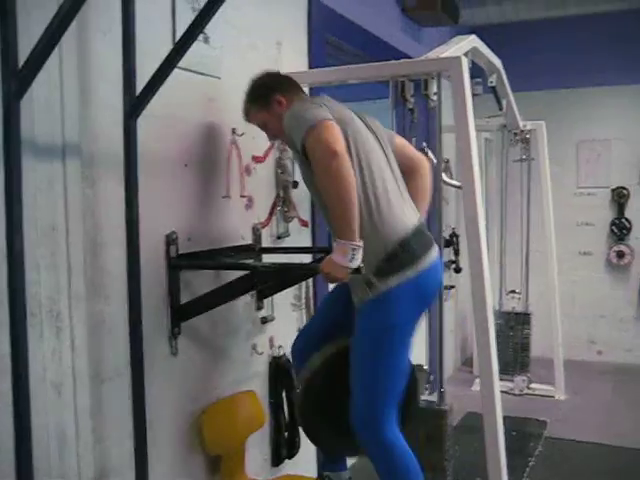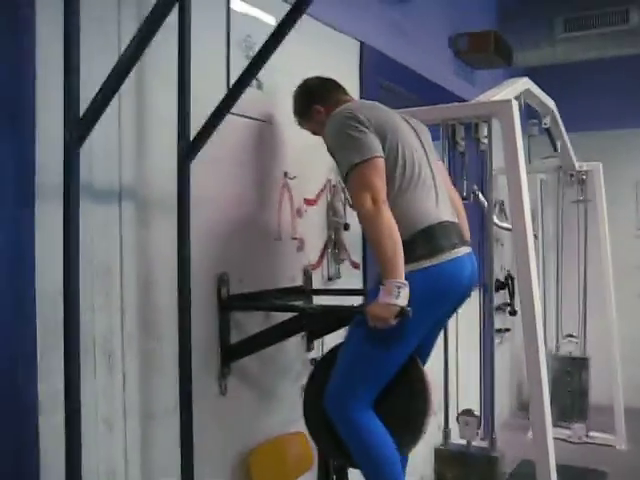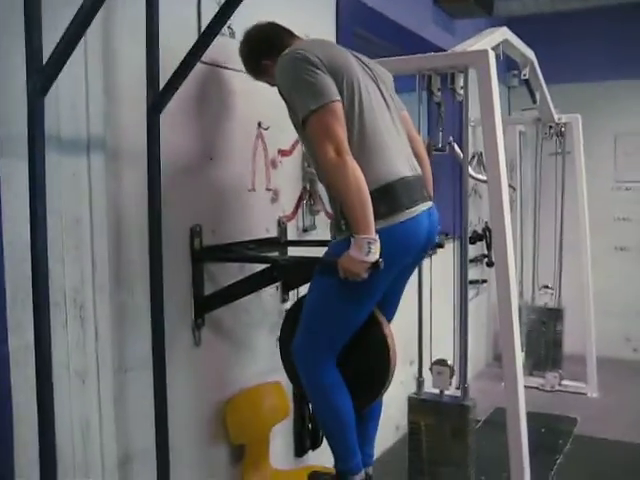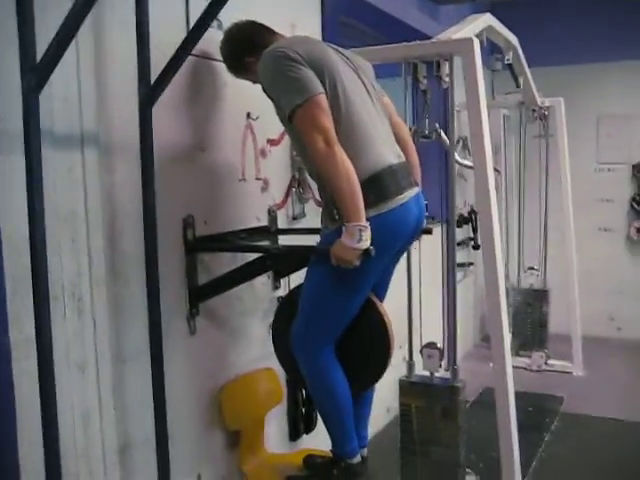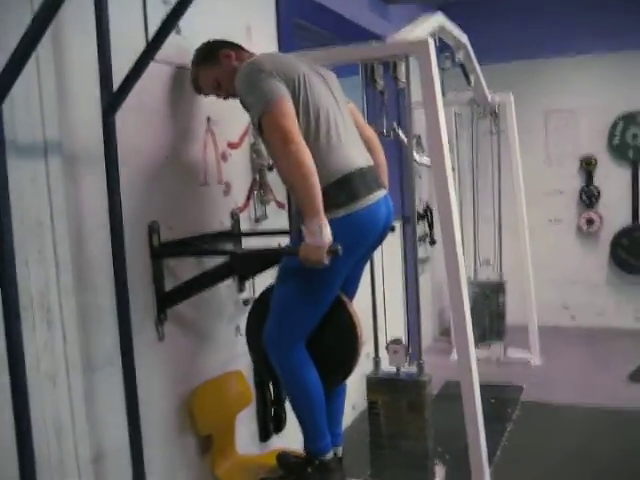
dt=0.5s
person 1, frame 1
left shoulder: (302, 113)
right shoulder: (353, 117)
left elbow: (332, 154)
right elbow: (420, 166)
left wrist: (346, 246)
left hip: (395, 277)
right hip: (409, 261)
left knee: (372, 423)
right knee: (308, 351)
person 1, frame 2
left shoulder: (346, 120)
right shoulder: (402, 122)
left elbow: (373, 203)
right elbow: (451, 197)
left wrist: (392, 290)
left hip: (425, 267)
right hip: (458, 262)
left knee: (345, 398)
right knee: (388, 392)
person 1, frame 3
left shoulder: (296, 62)
right shoulder: (362, 64)
left elbow: (335, 153)
right elbow: (416, 144)
left wrist: (363, 242)
left hip: (383, 225)
right hip: (419, 215)
left knee: (313, 353)
person 1, frame 4
left shoulder: (278, 59)
right shoulder: (342, 57)
left elbow: (325, 144)
right elbow: (400, 129)
left wrist: (353, 230)
left hip: (374, 213)
right hip: (406, 202)
left knee: (311, 342)
right knee: (351, 333)
person 1, frame 5
left shoulder: (254, 70)
right shoulder: (307, 69)
left elbow: (290, 144)
right elbow: (368, 135)
left wrist: (315, 229)
left hip: (342, 213)
right hip: (374, 203)
left knee: (283, 340)
